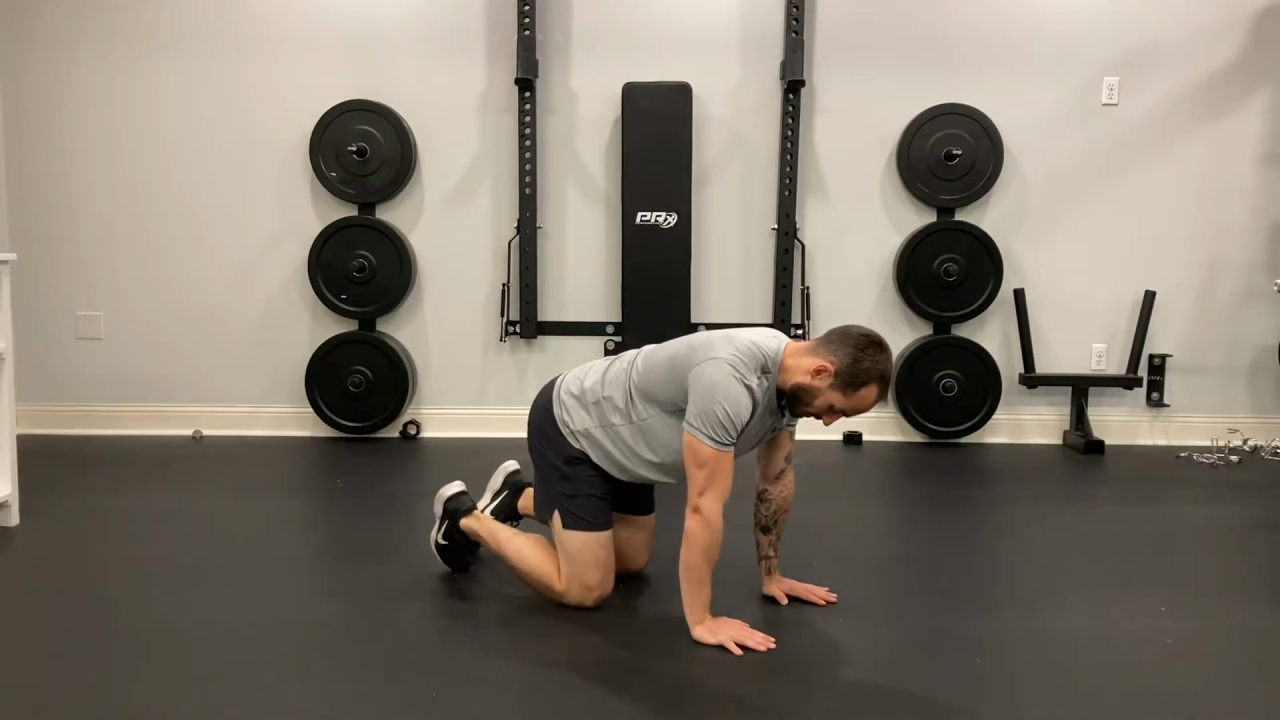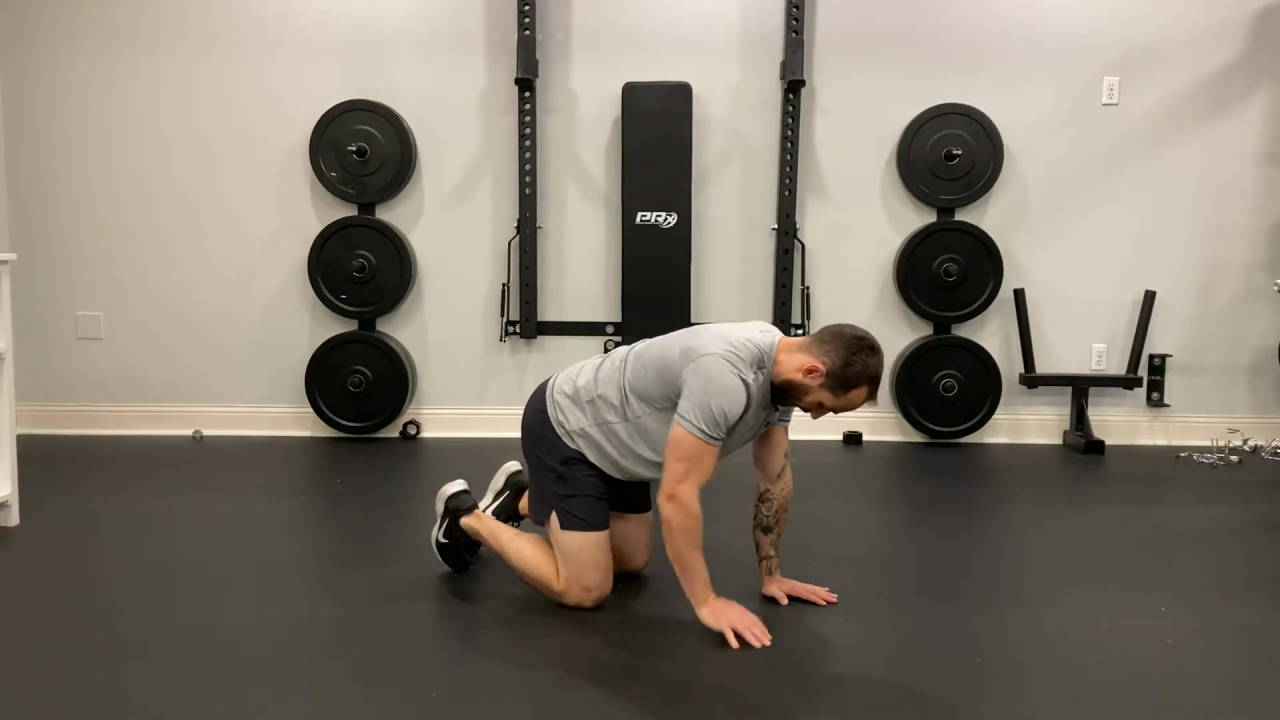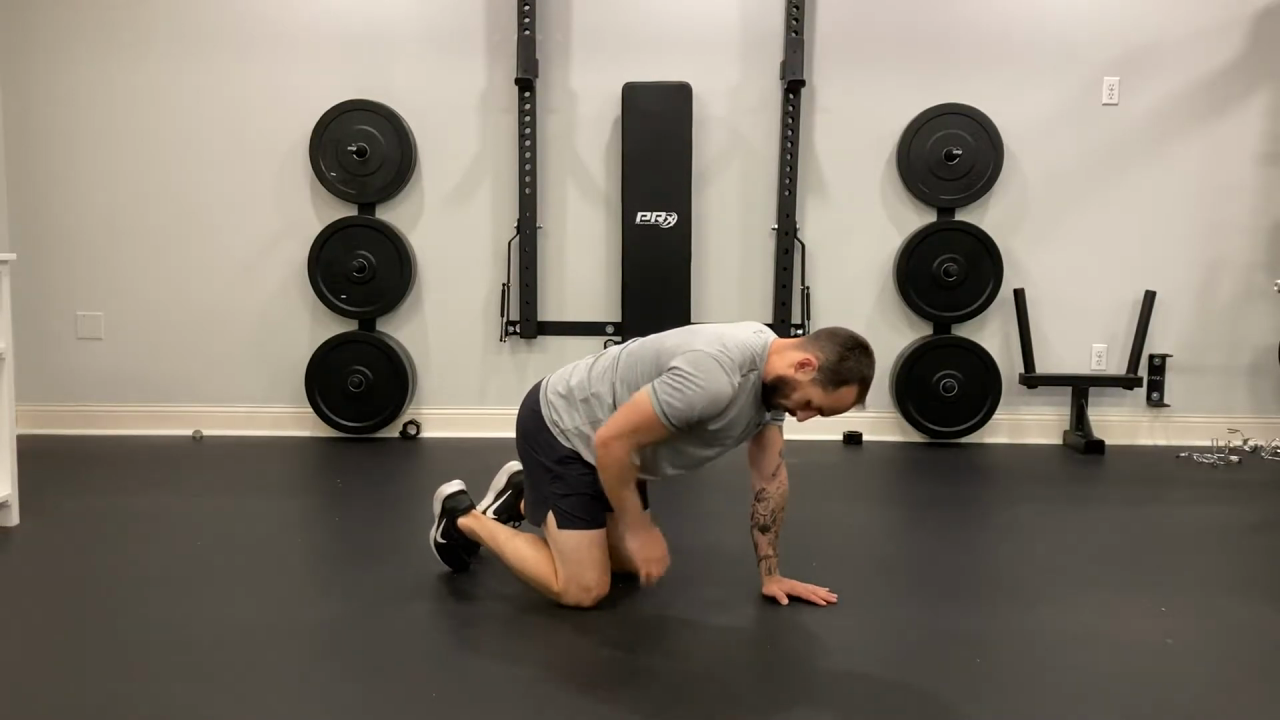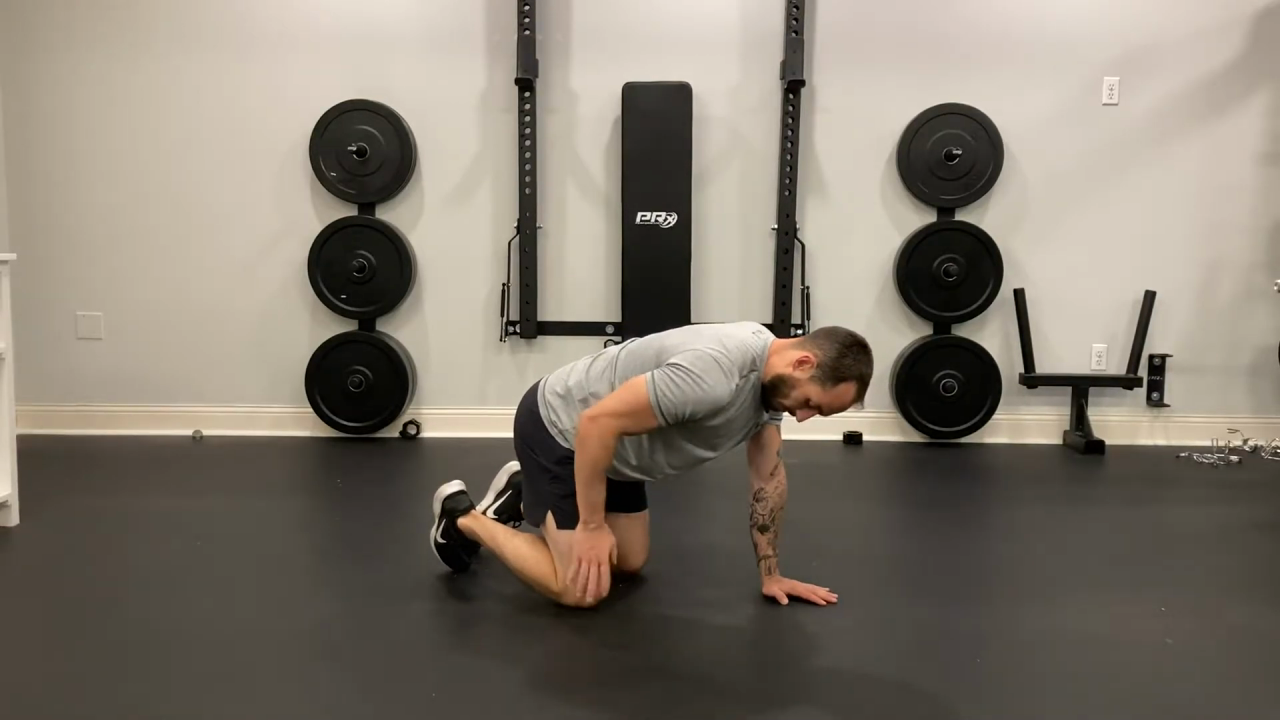
dt=0.5s
person 1, frame 1
left shoulder: (788, 372)
right shoulder: (729, 380)
left elbow: (776, 479)
right elbow: (703, 507)
left wrist: (770, 573)
right wrist: (700, 620)
left hip: (615, 435)
right hip: (569, 426)
left knee: (631, 562)
right knee: (586, 588)
left ankle: (518, 495)
right ankle: (465, 518)
person 1, frame 2
left shoulder: (780, 368)
right shoulder: (727, 378)
left elbow: (774, 476)
right elbow: (678, 495)
left wrist: (771, 574)
right wrist: (704, 601)
left hip: (610, 431)
right hip: (565, 426)
left knee: (632, 561)
right knee: (587, 588)
left ankle: (522, 498)
right ankle: (465, 516)
person 1, frame 3
left shoulder: (773, 370)
right shoulder: (713, 375)
left elbow: (769, 476)
right elbow: (610, 441)
left wrist: (770, 573)
right wrist: (637, 528)
left hip: (604, 433)
right hip: (558, 425)
left knee: (630, 562)
right knee: (583, 589)
left ankle: (522, 497)
right ankle: (464, 518)
person 1, frame 4
left shoulder: (771, 372)
right shoulder: (713, 375)
left elbow: (768, 475)
right elbow: (597, 422)
left wrist: (770, 573)
right wrist: (591, 526)
left hip: (607, 440)
right hip: (557, 424)
left knee: (630, 563)
right knee: (583, 589)
left ankle: (520, 496)
right ankle: (463, 518)
